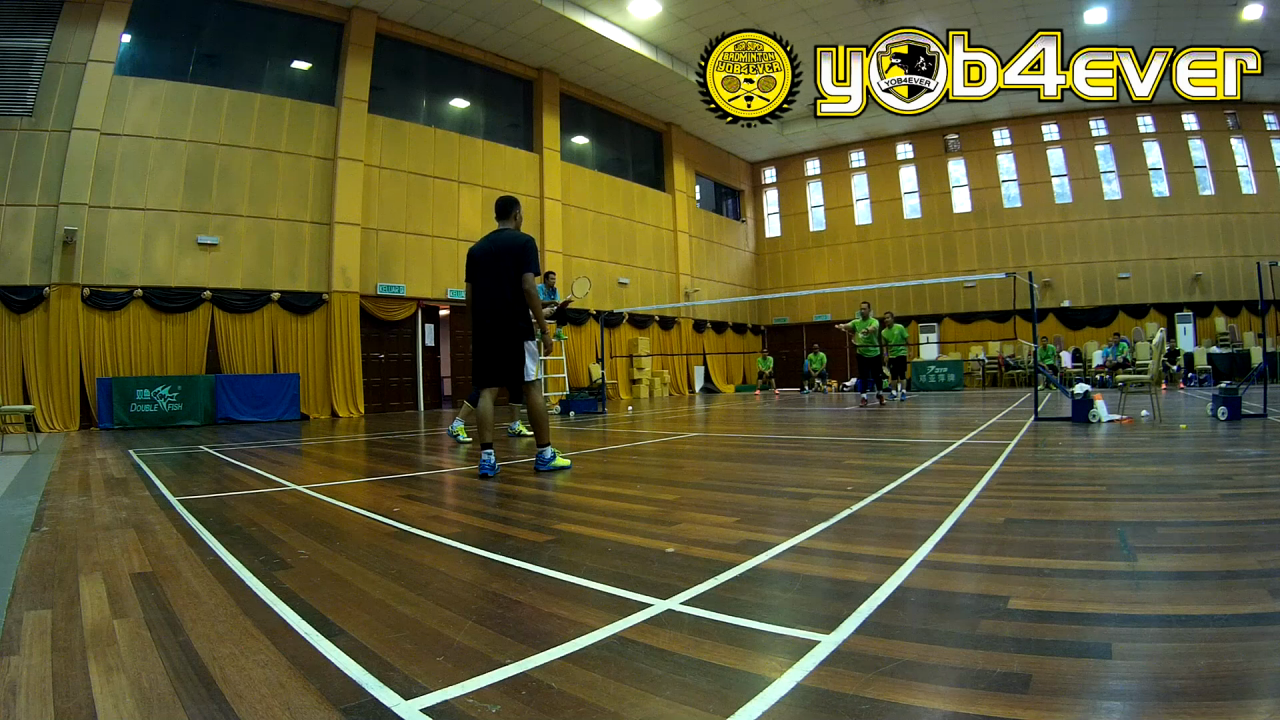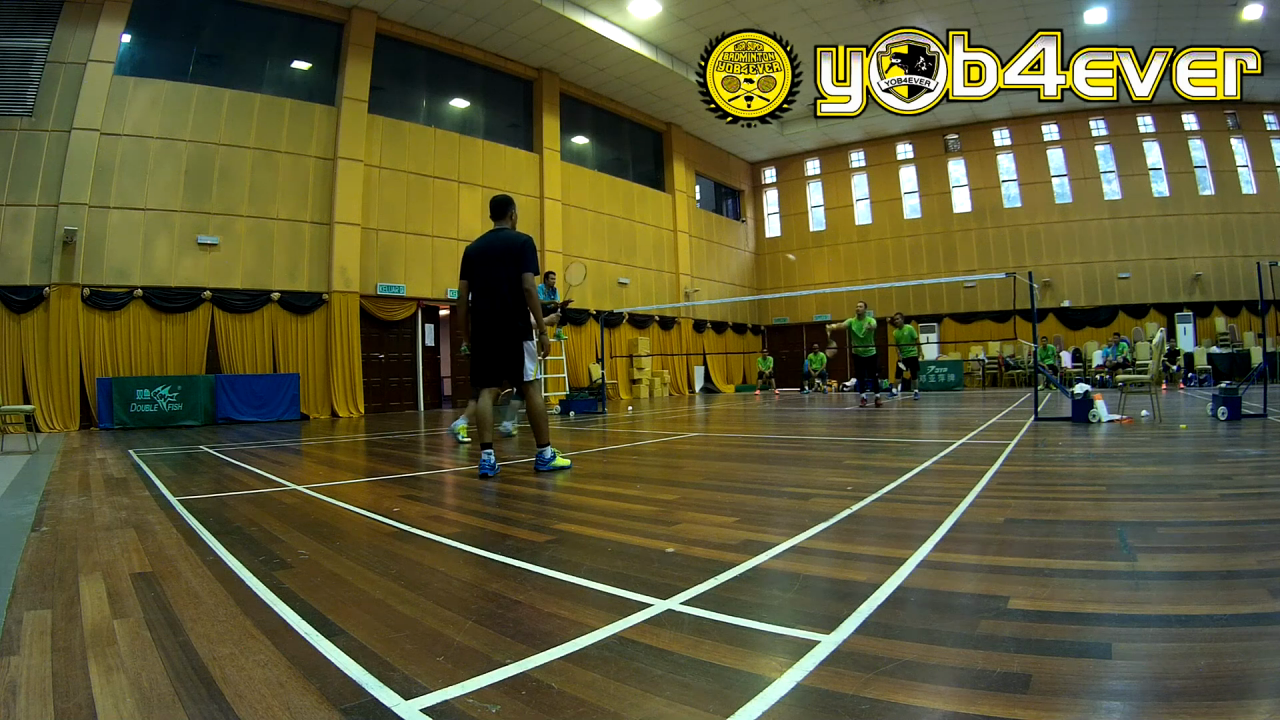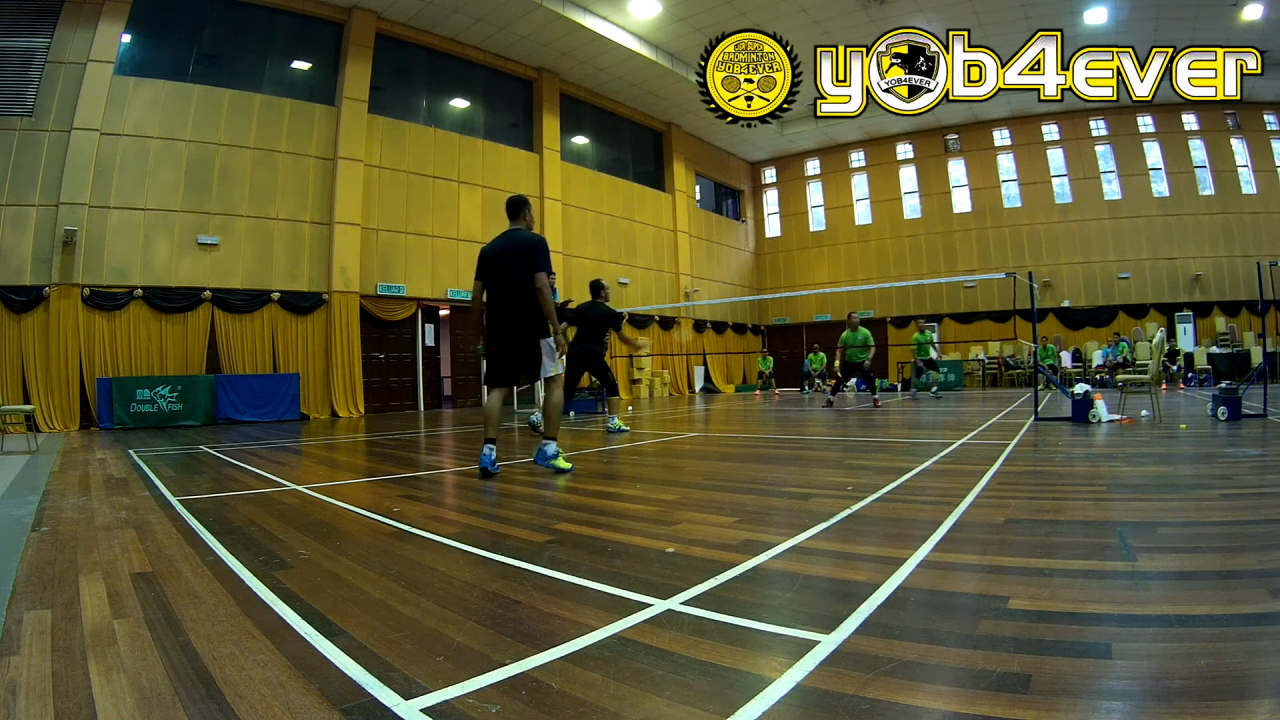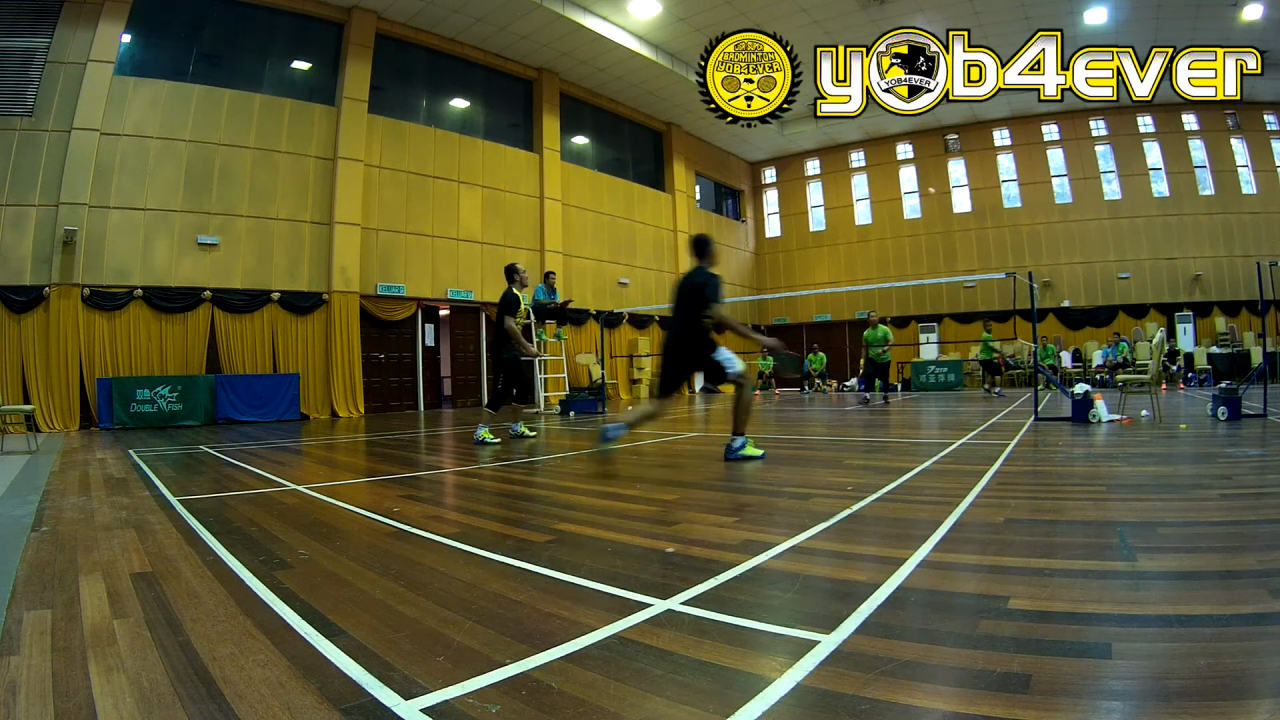
dt=1s
person 1, frame 1
left shoulder: (476, 249)
right shoulder: (524, 242)
left elbow: (470, 296)
right elbow: (528, 288)
right wrist: (544, 330)
left hip: (485, 331)
right hip: (516, 329)
left knee: (487, 391)
right knee: (532, 388)
left ankle: (487, 458)
right ankle: (545, 455)
person 1, frame 2
left shoulder: (472, 249)
right shoulder: (522, 242)
left elbow: (463, 297)
right elbow: (529, 288)
left wrist: (466, 337)
right wrist: (542, 331)
left hip: (483, 332)
right hip: (515, 329)
left knee: (487, 391)
right knee: (531, 388)
left ankle: (487, 458)
right ankle: (545, 455)
person 1, frame 3
left shoulder: (488, 249)
right shoulder: (535, 242)
left elbow: (476, 298)
right elbow: (542, 288)
left wrist: (488, 333)
right wrist: (557, 330)
left hip: (499, 329)
right hip: (532, 326)
left knee: (498, 390)
right knee: (554, 380)
left ankle: (488, 452)
right ankle: (548, 449)
person 1, frame 4
left shoulder: (687, 280)
right shoulder: (709, 279)
right elbow: (719, 316)
right wrist: (756, 337)
left hip: (674, 345)
right hip: (695, 344)
left knee: (661, 402)
right knee: (745, 381)
left ankle: (617, 428)
right ankle: (737, 443)
